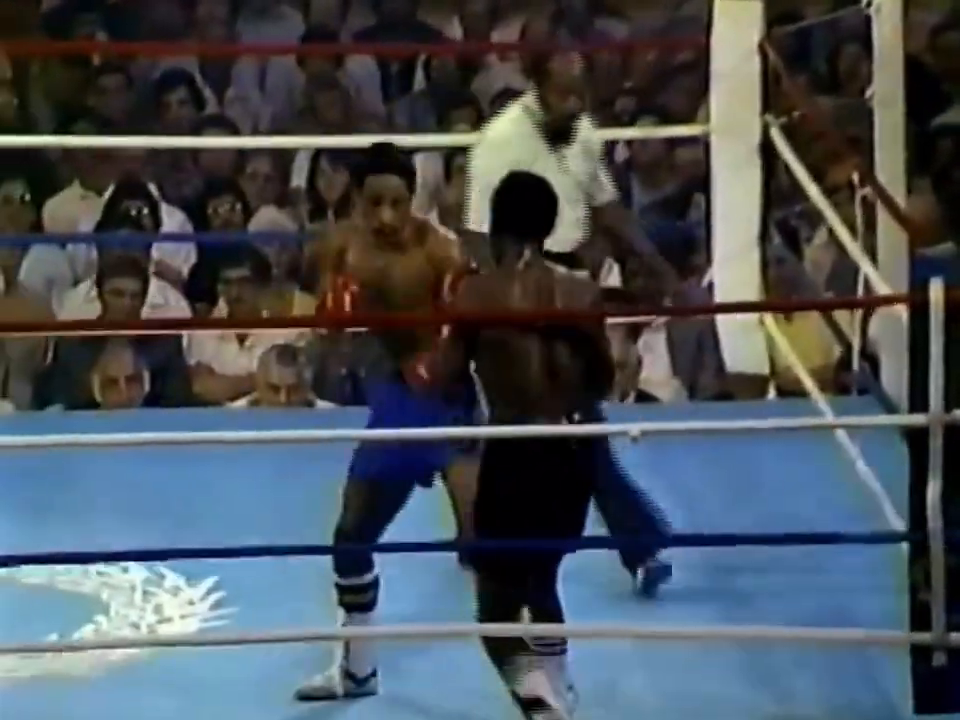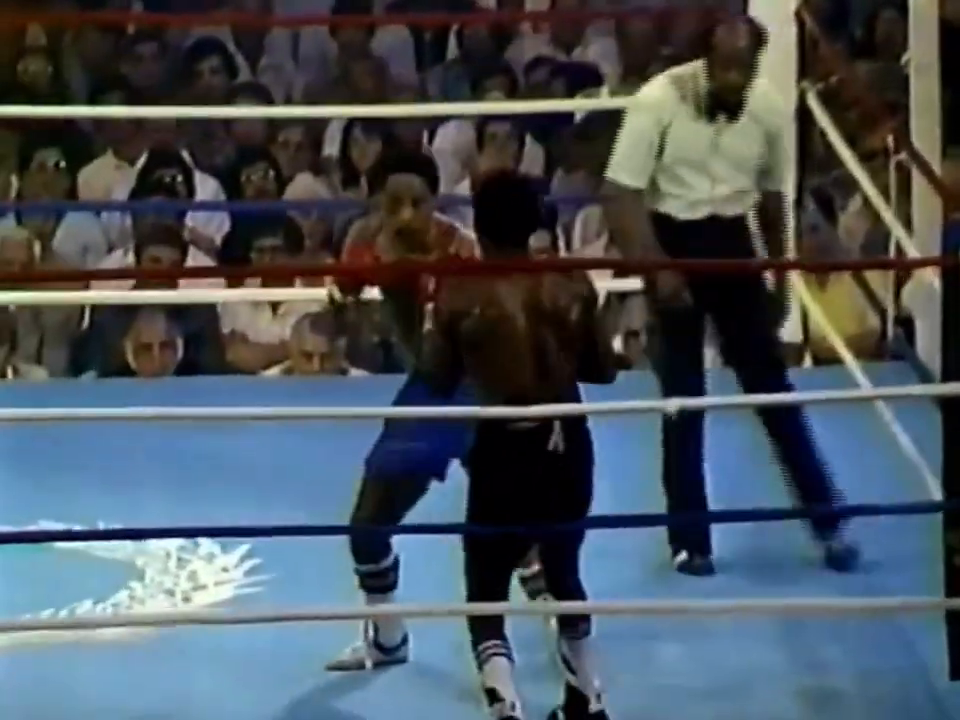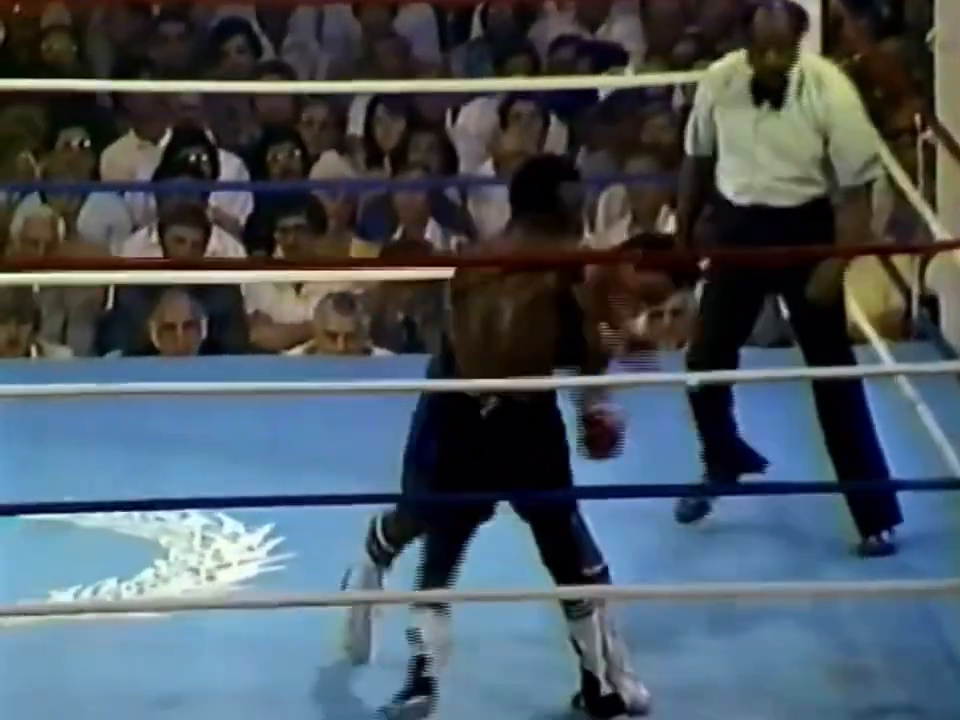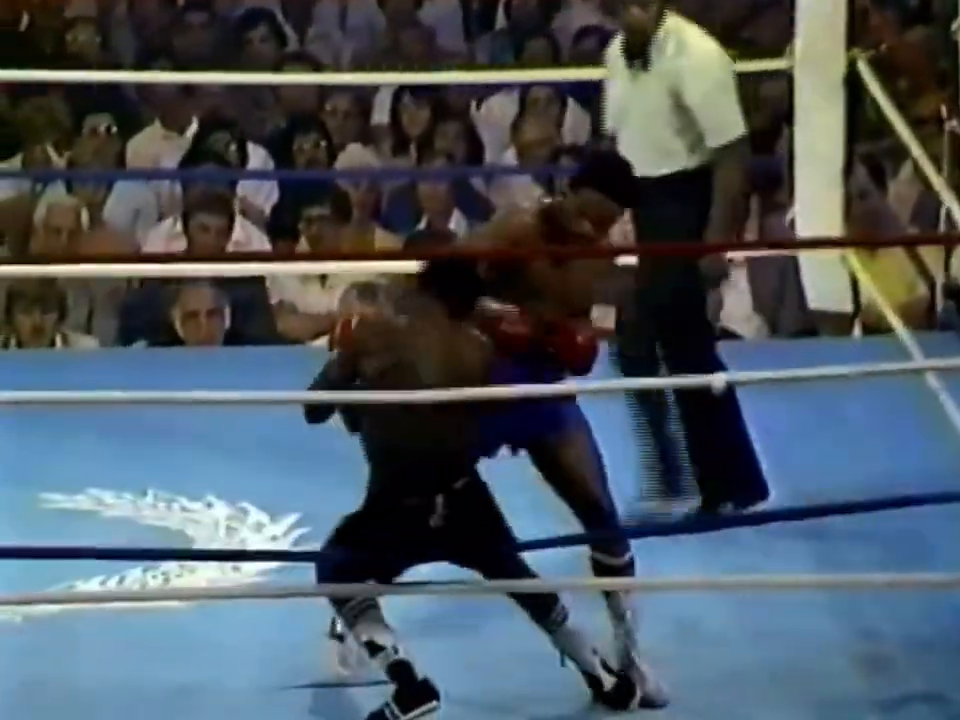
dt=0.5s
person 1, frame 1
left shoulder: (583, 132)
right shoulder: (503, 141)
left elbow: (606, 206)
right elbow: (485, 235)
left wrist: (655, 264)
left hip: (567, 273)
right ankle: (640, 546)
person 1, frame 2
left shoulder: (769, 107)
right shoulder: (659, 99)
left elbow: (771, 196)
right elbow: (623, 193)
left wrist: (782, 277)
right wrist: (656, 267)
left hip: (732, 242)
right hip: (672, 244)
left knee: (769, 383)
right knee: (682, 395)
left ankle: (825, 520)
right ankle: (688, 537)
person 1, frame 3
left shoulder: (831, 90)
right shoulder: (718, 80)
left elbow: (857, 189)
right elbow: (698, 159)
left wrist: (834, 264)
right wrist: (683, 232)
left hip: (803, 229)
right hip: (737, 227)
left knee: (832, 371)
right knee: (705, 357)
left ankle: (877, 515)
right ankle: (725, 463)
person 1, frame 4
left shoulder: (697, 56)
right shoulder: (618, 52)
left elbow: (730, 151)
left wrist: (716, 240)
left hip: (686, 200)
right hip: (647, 199)
left knee: (637, 341)
right knee: (684, 343)
person 2, frame 1
left shoulder: (475, 294)
right shoulder: (582, 293)
left elbow: (443, 382)
right elbow: (602, 385)
left hip: (515, 457)
right hip: (573, 454)
left knee: (497, 615)
right knee: (540, 583)
person 2, frame 2
left shoulder: (460, 295)
right shoulder: (574, 284)
left elbow: (439, 379)
right elbow: (604, 368)
left hip: (506, 452)
right hip: (570, 449)
left knee: (484, 605)
right knee: (563, 575)
person 2, frame 3
right shoulder: (565, 264)
right elbow: (590, 357)
left hip: (461, 424)
right hip: (528, 424)
left knee: (439, 561)
right knee: (570, 558)
person 2, frame 4
left shoulder: (371, 336)
right shoulder: (476, 351)
left elbow: (316, 412)
right elbow: (478, 424)
left wrist: (341, 351)
left hip: (396, 507)
right hip: (463, 500)
left knee: (335, 572)
right knee: (518, 579)
right ankle: (606, 680)
person 3, frame 1
left shoulder: (437, 250)
right shoulder: (345, 244)
right elbow: (335, 327)
right wrist: (333, 306)
left hip: (444, 394)
right hip: (393, 395)
right knee: (351, 537)
right ankle: (356, 668)
person 3, frame 2
left shoulder: (457, 246)
right shoulder: (366, 238)
right elbow: (344, 309)
right wrist: (349, 286)
left hip: (473, 390)
right hip: (422, 391)
right knee: (366, 528)
right ankle: (385, 638)
person 3, frame 3
right shoulder: (577, 282)
left hip: (517, 402)
right hip: (464, 388)
left knee: (561, 530)
right knee: (419, 517)
left ankle: (610, 666)
right ankle: (368, 575)
person 3, frame 4
left shoulder: (597, 247)
right shoulder: (517, 230)
left wrist: (578, 338)
right wrist: (492, 316)
left hip: (542, 375)
left knee: (599, 513)
left ankle: (629, 651)
